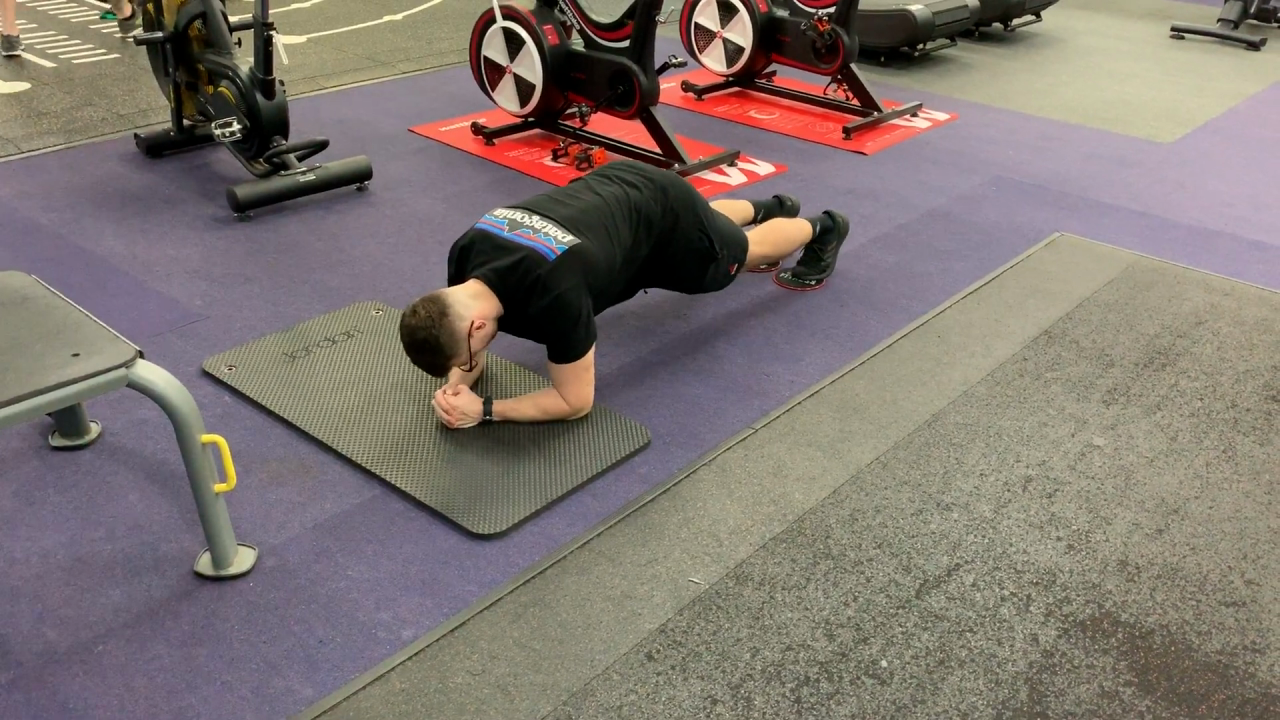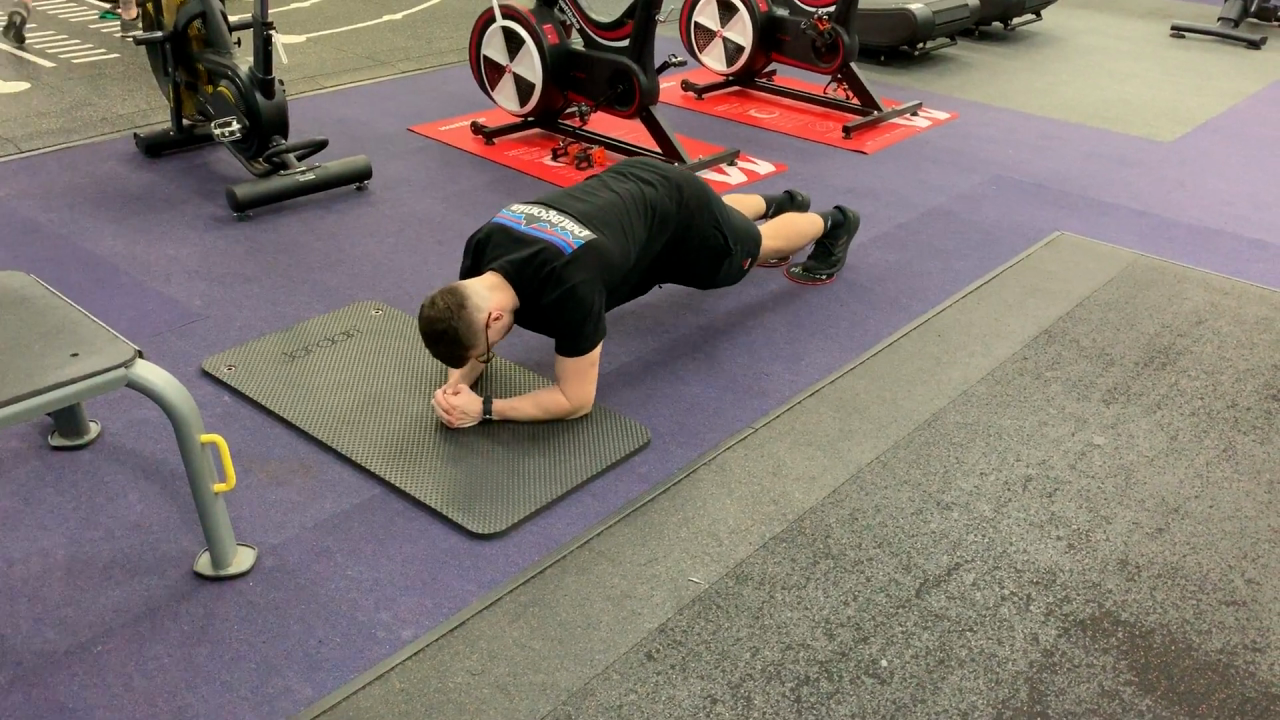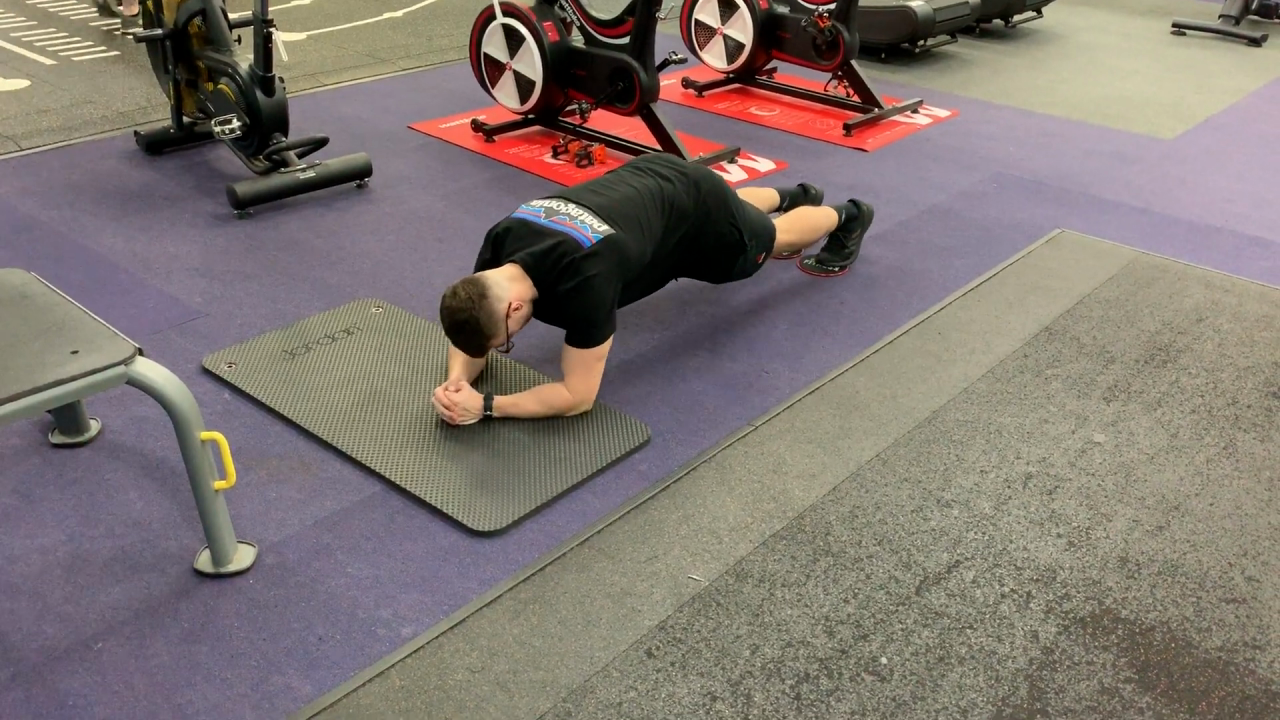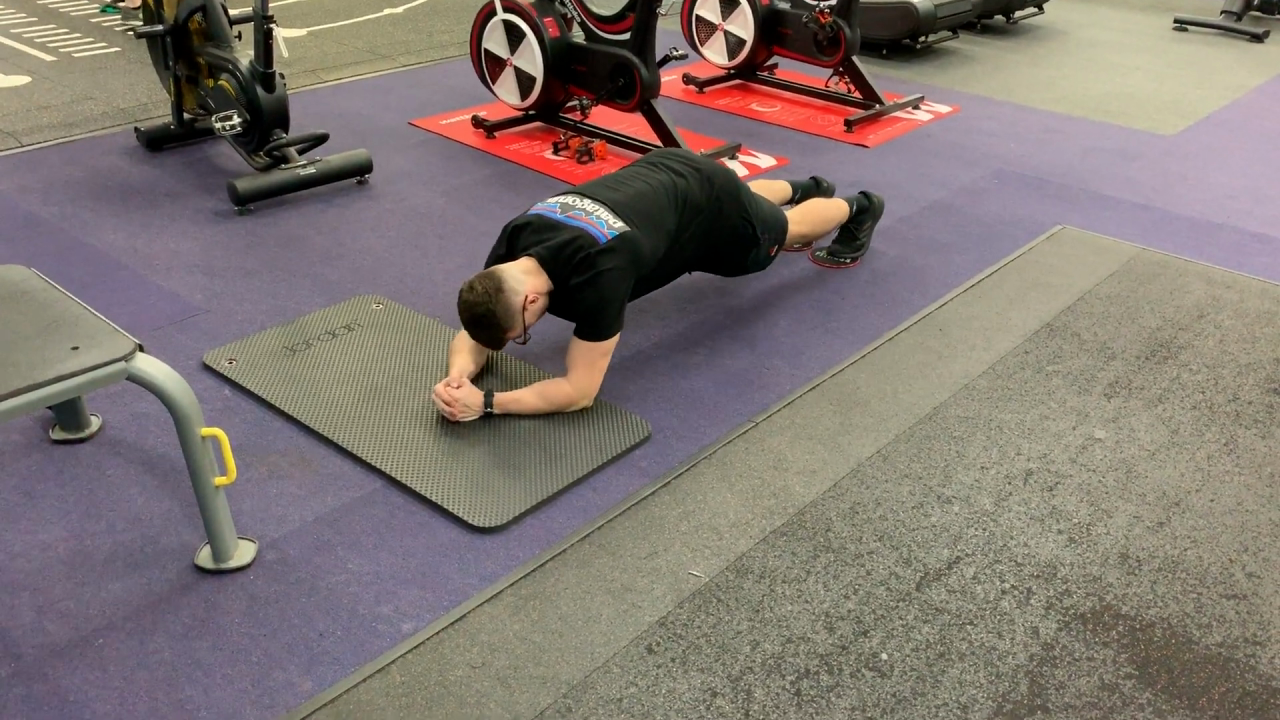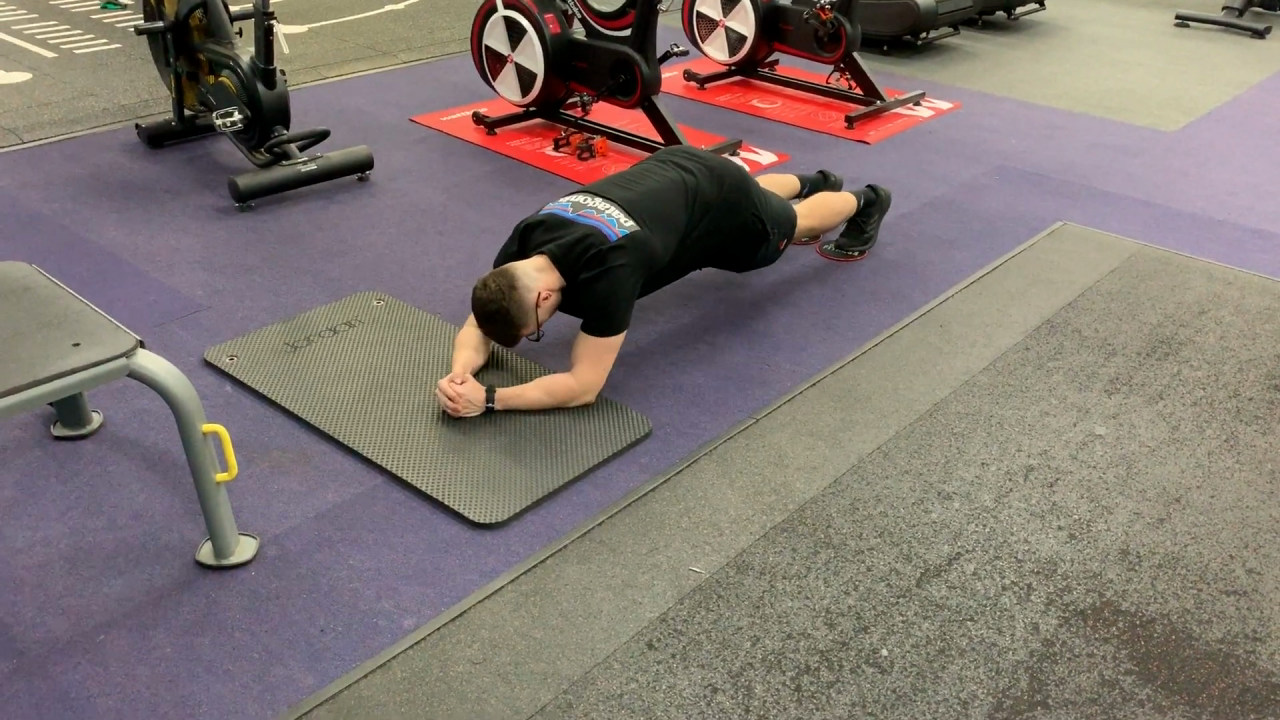
dt=0.2s
person 1, frame 1
left shoulder: (553, 294)
right shoulder: (466, 258)
left elbow: (576, 401)
right elbow: (465, 353)
left wrist: (484, 410)
right wrist: (457, 385)
left hip: (664, 212)
right hip: (618, 186)
left knee: (744, 251)
right knee: (715, 227)
left ankle: (822, 229)
right ankle: (770, 208)
person 1, frame 2
left shoulder: (567, 288)
right shoulder: (482, 251)
left elbow: (576, 401)
right elbow: (467, 340)
left wrist: (484, 410)
right wrist: (457, 385)
left hip: (679, 209)
right hip: (633, 182)
left knee: (756, 245)
right knee: (726, 217)
left ankle: (833, 223)
right ankle: (779, 202)
person 1, frame 3
left shoulder: (582, 282)
right shoulder: (500, 246)
left elbow: (578, 396)
right elbow: (469, 340)
left wrist: (485, 407)
right wrist: (457, 381)
left hip: (695, 205)
right hip: (650, 178)
left knee: (774, 239)
right knee: (739, 208)
left ankle: (847, 216)
right ankle: (792, 195)
person 1, frame 4
left shoulder: (596, 276)
right shoulder: (514, 244)
left elbow: (580, 391)
right elbow: (473, 333)
left wrist: (486, 404)
right wrist: (456, 377)
left hip: (709, 199)
right hip: (663, 172)
left knee: (784, 230)
left ankle: (856, 209)
right ankle: (804, 189)
person 1, frame 5
left shoulder: (605, 273)
right shoulder: (525, 242)
left elbow: (584, 386)
right elbow: (477, 326)
left wrist: (489, 400)
right wrist: (459, 374)
left hip: (719, 197)
right hip: (674, 169)
left knee: (793, 223)
right knee: (770, 197)
left ankle: (864, 202)
right ankle: (813, 182)
